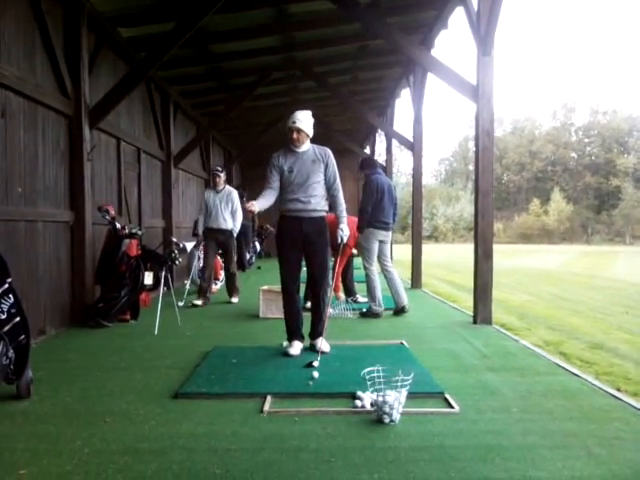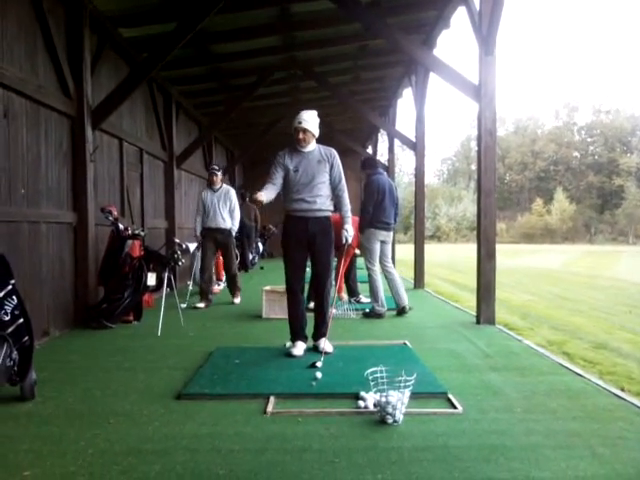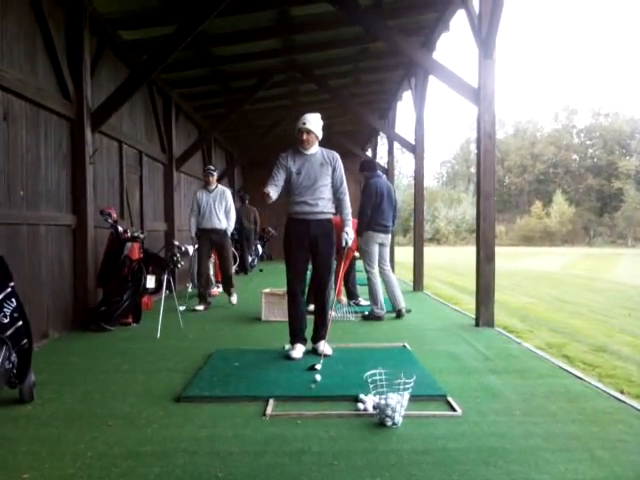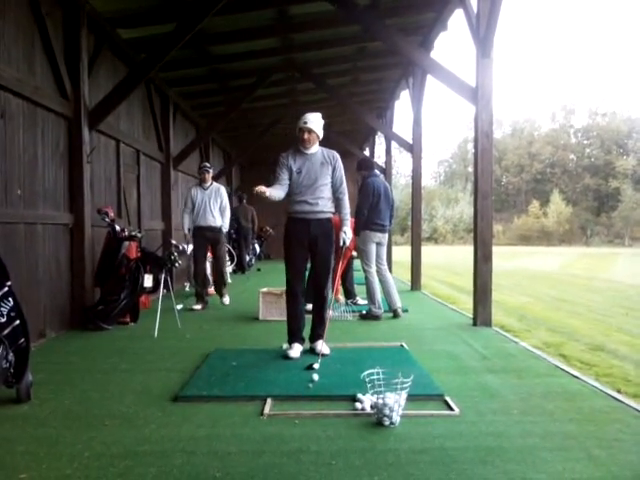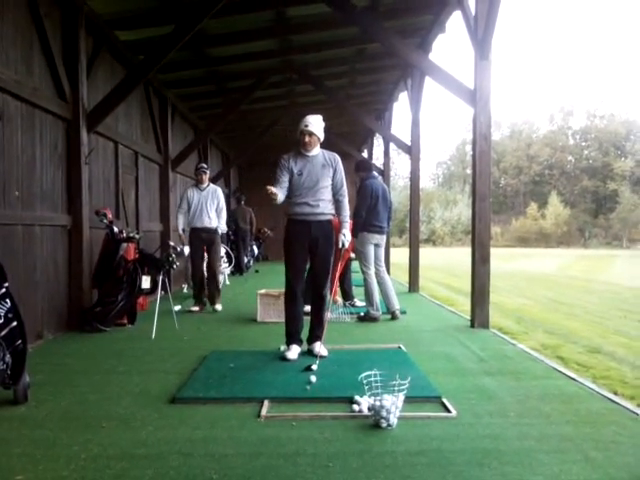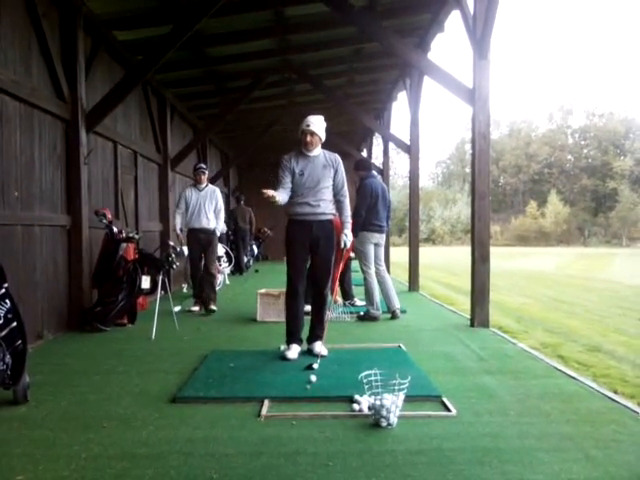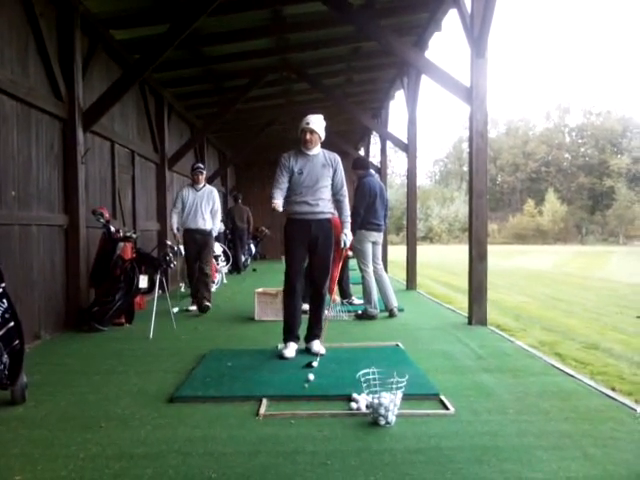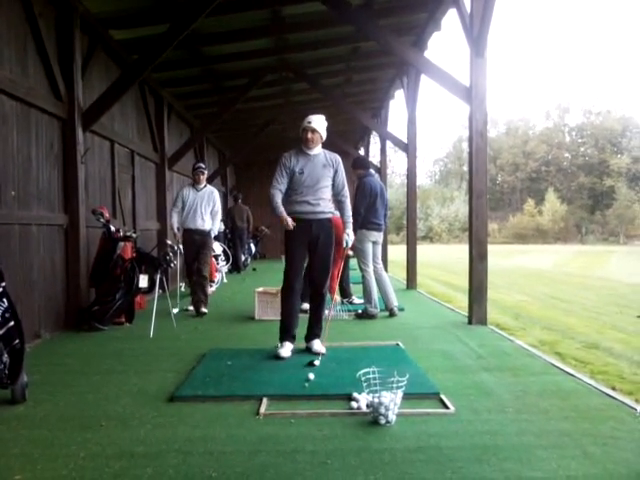
dt=0.1s
person 1, frame 1
left shoulder: (324, 155)
right shoulder: (279, 158)
left elbow: (335, 189)
right elbow: (272, 189)
left wrist: (342, 221)
right wrist: (258, 204)
left hip: (316, 223)
right hip: (289, 224)
left knee: (319, 281)
right knee: (290, 283)
left ankle: (317, 335)
right ankle: (295, 337)
person 1, frame 2
left shoulder: (329, 155)
right shoulder: (284, 157)
left elbow: (340, 190)
right elbow: (274, 184)
left wrist: (347, 221)
right wrist: (264, 195)
left hip: (321, 223)
right hip: (294, 223)
left knee: (323, 281)
right knee: (294, 283)
left ankle: (320, 335)
right ankle: (298, 338)
person 1, frame 3
left shoulder: (332, 158)
right shoulder: (286, 159)
left elbow: (341, 193)
right elbow: (276, 184)
left wrist: (348, 224)
right wrist: (269, 192)
left hip: (323, 226)
right hip: (296, 226)
left knee: (323, 284)
right knee: (295, 285)
left ankle: (320, 338)
right ankle: (297, 340)
person 1, frame 4
left shoulder: (332, 158)
right shoulder: (287, 158)
left elbow: (341, 193)
right elbow: (281, 187)
left wrist: (346, 224)
right wrist: (270, 191)
left hip: (323, 225)
right hip: (296, 224)
left knee: (322, 284)
right knee: (294, 284)
left ankle: (318, 337)
right ankle: (295, 340)
person 1, frame 5
left shoulder: (333, 160)
right shoulder: (288, 160)
left elbow: (340, 195)
right elbow: (283, 188)
left wrist: (345, 226)
right wrist: (276, 192)
left hip: (323, 227)
right hip: (297, 226)
left knee: (321, 286)
right knee: (294, 285)
left ankle: (316, 339)
right ankle: (293, 341)
person 1, frame 6
left shoulder: (334, 160)
right shoulder: (289, 160)
left elbow: (342, 195)
right elbow: (286, 190)
left wrist: (347, 226)
right wrist: (277, 195)
left hip: (325, 226)
right hip: (298, 226)
left knee: (321, 285)
right knee: (295, 285)
left ankle: (316, 338)
right ankle: (293, 341)
person 1, frame 7
left shoulder: (333, 160)
right shoulder: (288, 159)
left elbow: (341, 195)
right elbow: (279, 187)
left wrist: (346, 226)
right wrist: (278, 200)
left hip: (323, 225)
right hip: (296, 225)
left knee: (320, 284)
right knee: (293, 283)
left ankle: (314, 337)
right ankle: (290, 339)
person 1, frame 8
left shoulder: (333, 160)
right shoulder: (288, 159)
left elbow: (342, 194)
right elbow: (276, 189)
left wrist: (348, 226)
right wrist: (281, 213)
left hip: (323, 225)
right hip: (296, 225)
left knee: (320, 284)
right knee: (292, 282)
left ankle: (314, 337)
right ankle: (287, 338)
person 2, frame 1
left shoulder: (371, 181)
right shoulder: (388, 182)
left elbow: (365, 208)
right elbow: (394, 207)
left wrist: (360, 228)
left hip: (372, 229)
right hip: (386, 230)
left knee: (370, 268)
right knee: (387, 266)
left ankle: (376, 308)
right ankle: (402, 303)
person 2, frame 2
left shoulder: (372, 181)
right shoulder: (390, 182)
left elbow: (366, 208)
right elbow: (396, 207)
left wrist: (361, 229)
left hip: (373, 230)
right hip: (388, 230)
left knee: (373, 268)
right knee: (388, 266)
left ankle: (379, 308)
right ankle: (403, 303)
person 2, frame 3
left shoulder: (370, 184)
right shoulder: (388, 185)
left elbow: (365, 211)
right elbow: (394, 210)
left wrist: (359, 232)
left hip: (371, 232)
right hip: (386, 233)
left knee: (372, 271)
right knee: (386, 269)
left ankle: (378, 311)
right ankle: (400, 306)
person 2, frame 4
left shoulder: (368, 183)
right shoulder: (385, 184)
left elbow: (362, 210)
right elbow: (391, 209)
left wrist: (356, 232)
left hip: (368, 232)
right hip: (383, 232)
left knee: (370, 271)
right knee: (383, 269)
left ankle: (376, 310)
right ankle: (396, 306)
person 2, frame 5
left shoulder: (366, 185)
right shoulder: (383, 186)
left elbow: (360, 212)
right elbow: (389, 211)
left wrist: (354, 233)
left hip: (367, 233)
right hip: (381, 233)
left knee: (368, 272)
right knee: (381, 270)
left ankle: (374, 312)
right ankle: (394, 308)
person 2, frame 6
left shoulder: (365, 185)
right shoulder: (382, 185)
left elbow: (359, 212)
right elbow: (388, 210)
left wrist: (354, 233)
left hip: (366, 233)
right hip: (380, 233)
left knee: (368, 272)
right knee: (381, 269)
left ankle: (374, 311)
right ankle: (394, 307)
person 2, frame 7
left shoulder: (364, 183)
right shoulder: (380, 184)
left elbow: (358, 210)
right elbow: (385, 209)
left wrist: (352, 231)
left hip: (364, 231)
right hip: (378, 231)
left knee: (366, 270)
right knee: (378, 268)
left ankle: (371, 310)
right ankle: (392, 306)
person 2, frame 8
left shoulder: (364, 183)
right shoulder: (379, 183)
left elbow: (359, 210)
right elbow: (385, 209)
left wrist: (353, 231)
left hip: (364, 231)
right hip: (378, 231)
left knee: (367, 270)
right knee: (378, 268)
left ankle: (371, 309)
right ankle: (392, 305)
person 3, frame 1
left shoulder: (232, 193)
right shoulder: (207, 194)
left elbow: (237, 214)
right elbow: (202, 214)
left wrist: (234, 232)
right wrist: (200, 232)
left hip: (227, 233)
right hip: (211, 233)
left knee: (230, 265)
right knee: (207, 264)
left ankle: (233, 293)
right ankle: (203, 296)
person 3, frame 2
left shoulder: (229, 192)
right shoulder: (204, 193)
left elbow: (235, 213)
right elbow: (199, 214)
left wrist: (232, 231)
right wrist: (198, 232)
left hip: (226, 232)
right hip: (209, 232)
left knee: (230, 264)
right knee: (206, 265)
left ankle: (235, 293)
right ankle: (205, 297)
person 3, frame 3
left shoulder: (225, 192)
right shoulder: (199, 194)
left elbow: (231, 213)
right elbow: (194, 215)
left wrist: (228, 231)
right wrist: (193, 233)
left hip: (221, 232)
right hip: (204, 233)
left knee: (226, 265)
right knee: (203, 267)
left ankle: (231, 290)
right ankle: (204, 300)
person 3, frame 4
left shoulder: (220, 189)
right shoulder: (193, 191)
left elbow: (226, 210)
right elbow: (187, 212)
left wrist: (223, 229)
right wrist: (186, 231)
left hip: (216, 230)
right hip: (199, 231)
left knee: (219, 263)
right knee: (199, 266)
left ankle: (222, 291)
right ankle: (201, 299)
person 3, frame 5
left shoulder: (216, 191)
right shoulder: (189, 192)
left elbow: (222, 212)
right elbow: (182, 212)
left wrist: (219, 230)
right wrist: (181, 231)
left hip: (212, 232)
right hip: (195, 233)
left knee: (213, 266)
right knee: (196, 268)
left ankle: (215, 299)
right ankle: (199, 301)
person 3, frame 6
left shoulder: (215, 191)
right shoulder: (187, 192)
left elbow: (220, 213)
right elbow: (179, 212)
left wrist: (218, 231)
right wrist: (179, 231)
left hip: (210, 233)
right hip: (193, 233)
left knee: (210, 268)
right knee: (195, 269)
left ankle: (210, 302)
right ankle: (198, 300)
person 3, frame 7
left shoulder: (212, 192)
right shoulder: (184, 192)
left elbow: (217, 214)
right elbow: (175, 211)
left wrist: (214, 232)
right wrist: (175, 230)
left hip: (206, 233)
right hip: (189, 233)
left knee: (205, 268)
right knee: (191, 269)
left ankle: (204, 301)
right ankle: (196, 299)
person 3, frame 8
left shoulder: (213, 192)
right shoulder: (184, 191)
left elbow: (217, 215)
right elbow: (175, 211)
left wrist: (212, 233)
right wrist: (176, 230)
left hip: (205, 234)
right hip: (188, 234)
left knee: (203, 269)
right knee: (190, 269)
left ankle: (201, 304)
right ankle: (196, 299)
